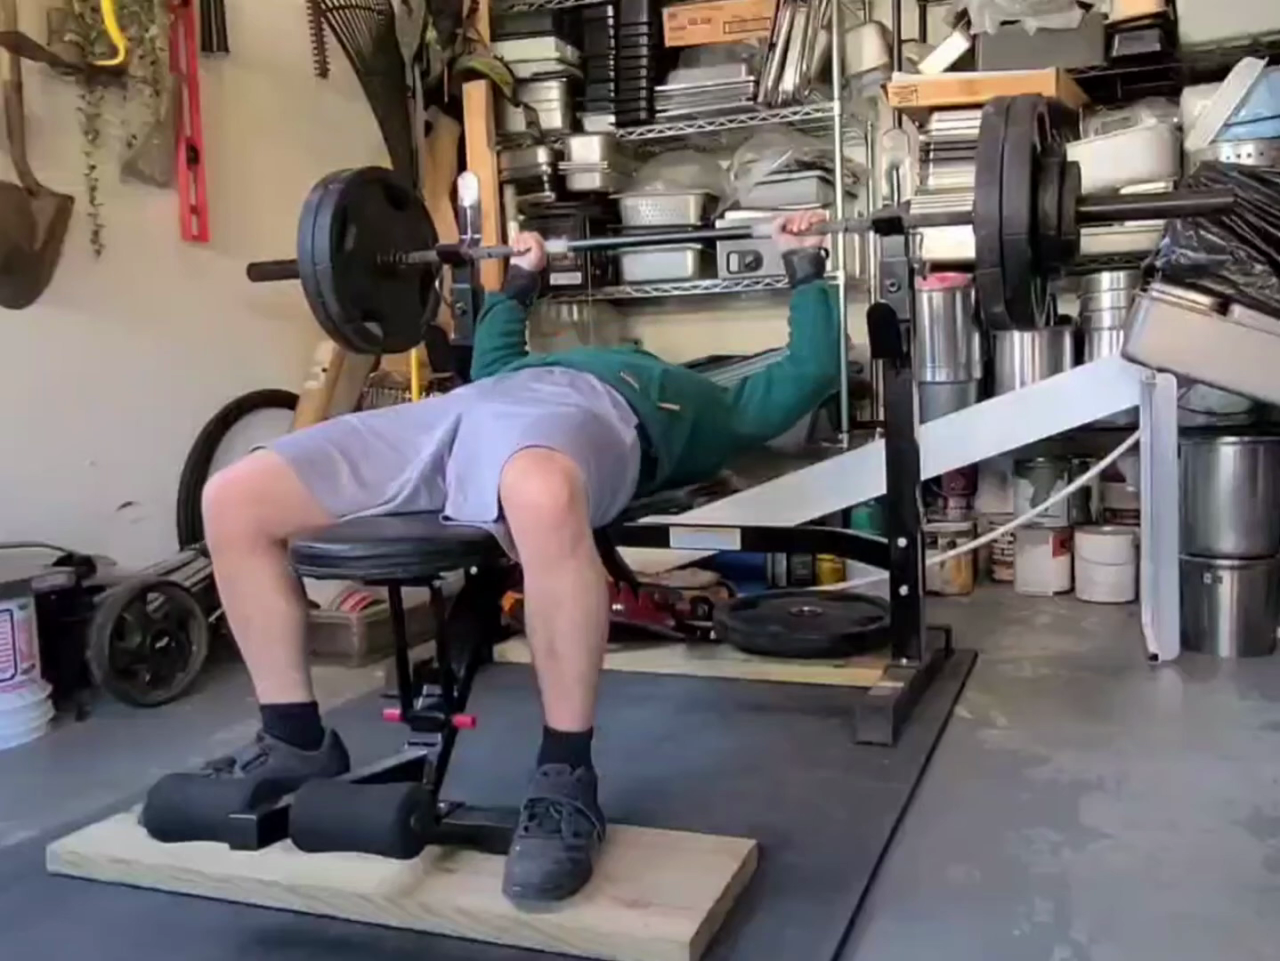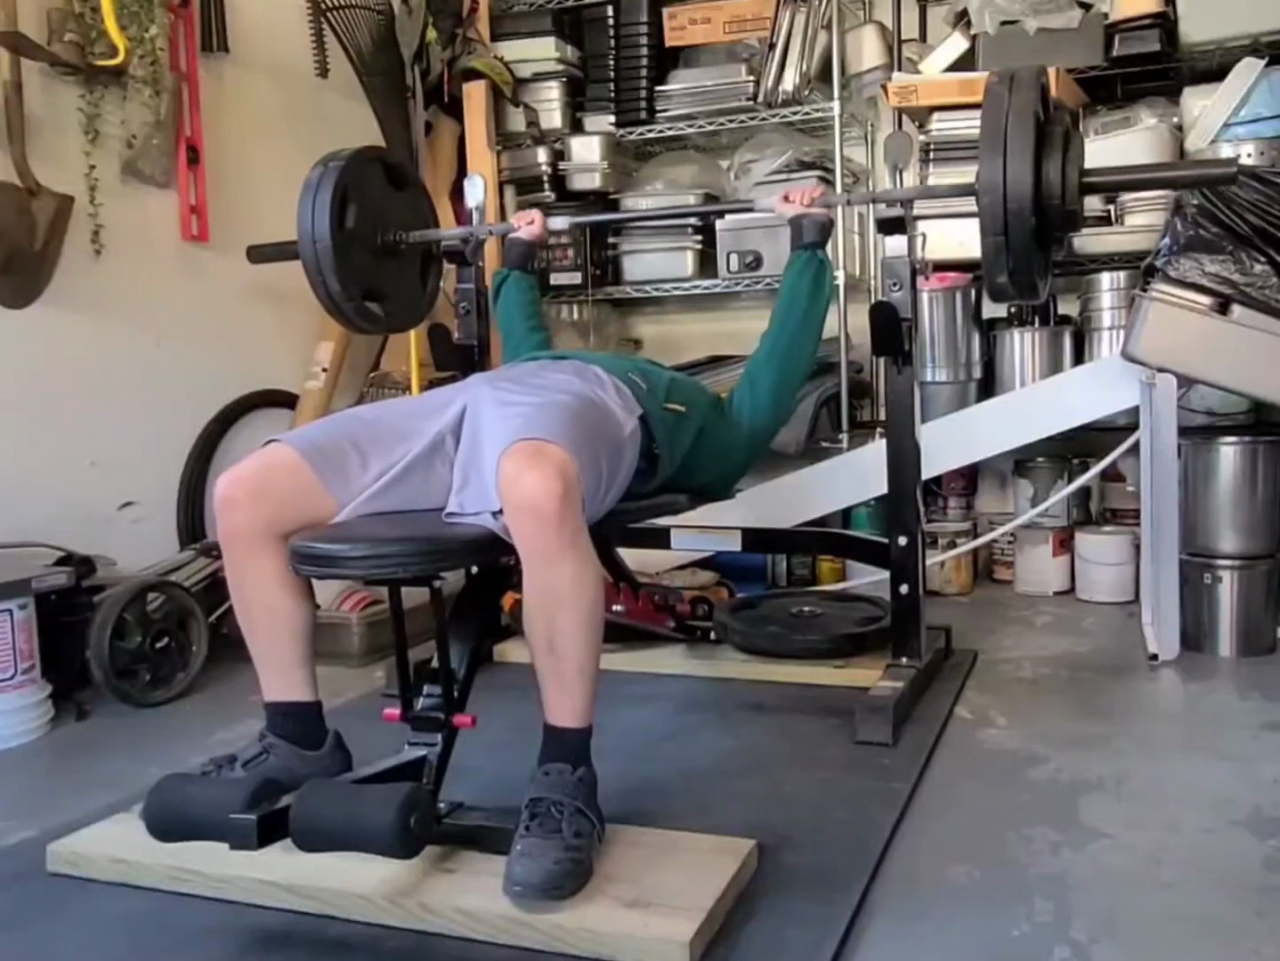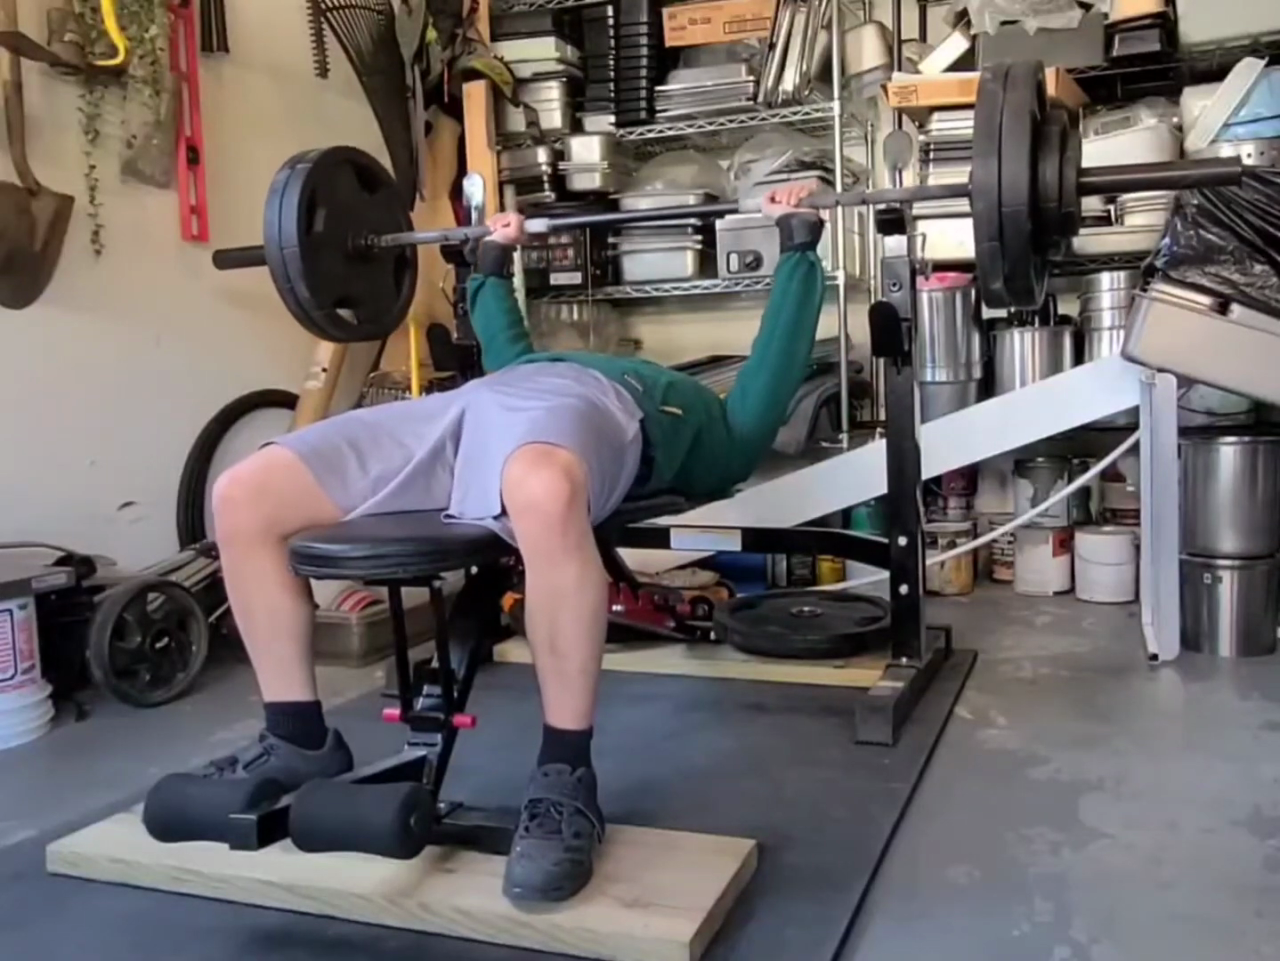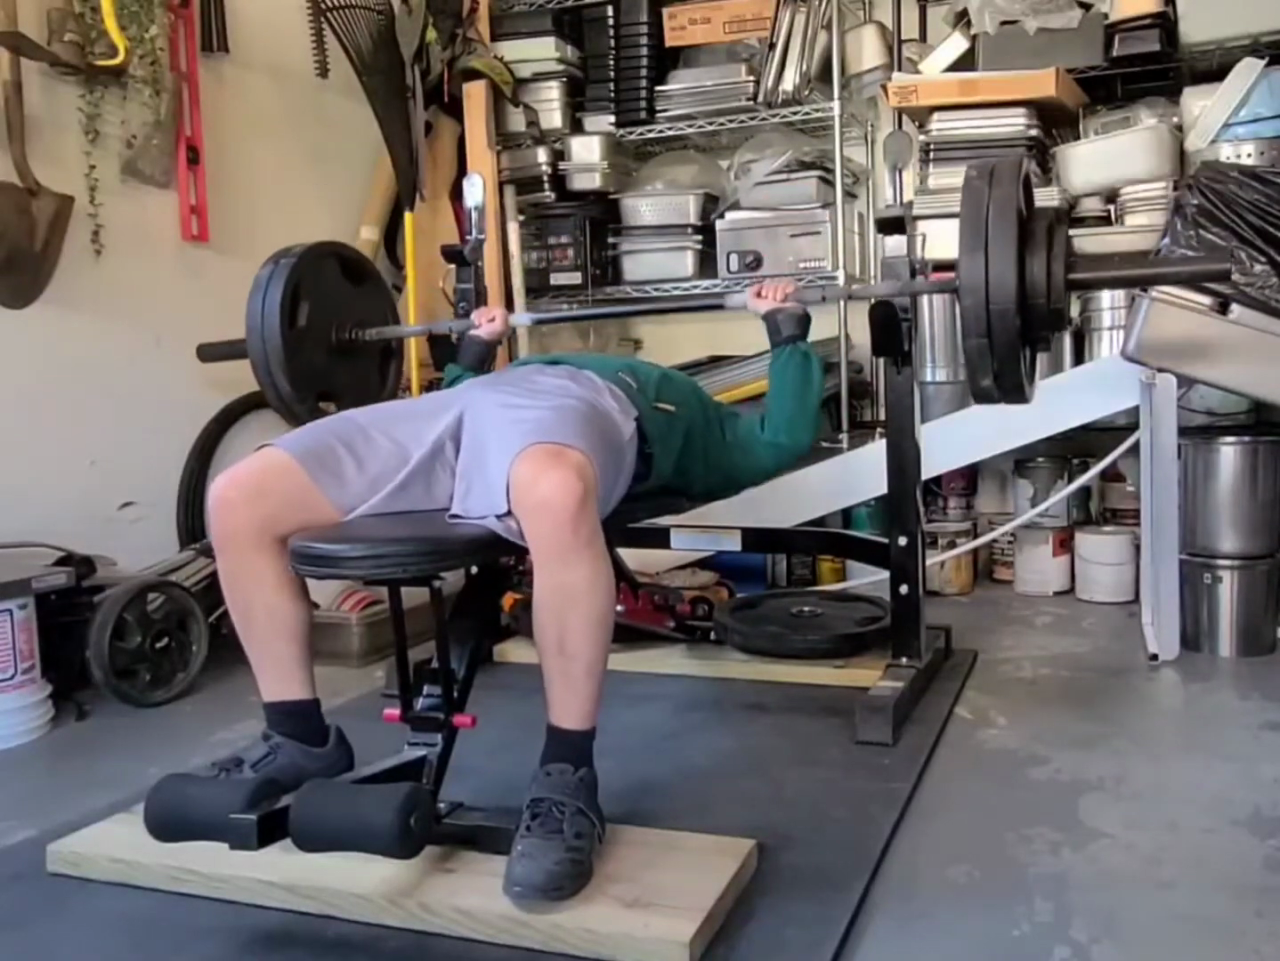
dt=0.7s
person 1, frame 1
left shoulder: (719, 409)
right shoulder: (619, 362)
left elbow: (812, 371)
right elbow: (493, 369)
left wrist: (804, 267)
right wrist: (516, 285)
right hip: (465, 408)
left knee: (542, 500)
right knee: (233, 500)
left ankle: (565, 782)
right ankle: (295, 746)
person 1, frame 2
left shoulder: (722, 430)
right shoulder: (618, 377)
left elbow: (788, 350)
right elbow: (523, 344)
left wrist: (807, 241)
right wrist: (518, 257)
left knee: (537, 493)
right knee: (242, 495)
left ankle: (564, 781)
right ankle: (299, 742)
person 1, frame 3
left shoulder: (724, 433)
left elbow: (779, 357)
right elbow: (507, 353)
left wrist: (797, 240)
right wrist: (493, 262)
left knee: (543, 497)
right knee: (242, 498)
left ankle: (564, 780)
right ankle: (298, 744)
person 1, frame 4
left shoulder: (709, 429)
left elbow: (788, 439)
left wrist: (786, 328)
right wrist: (475, 349)
left knee: (553, 492)
right knee: (237, 501)
left ankle: (566, 780)
right ankle: (301, 742)
